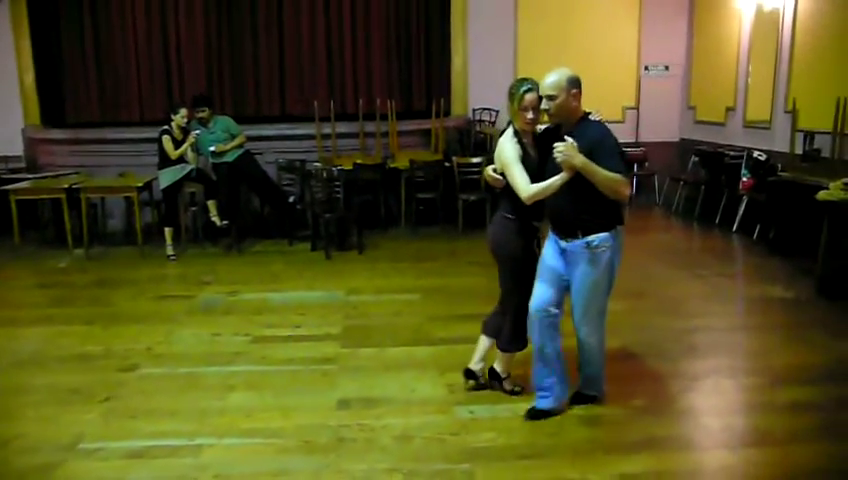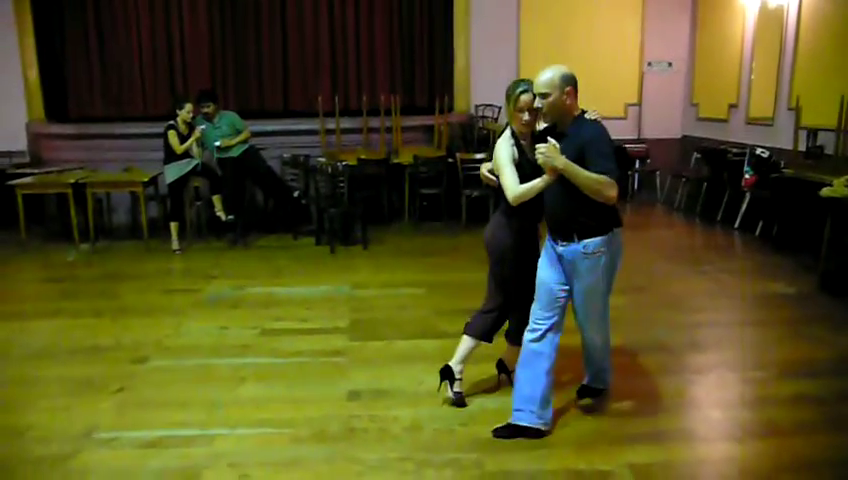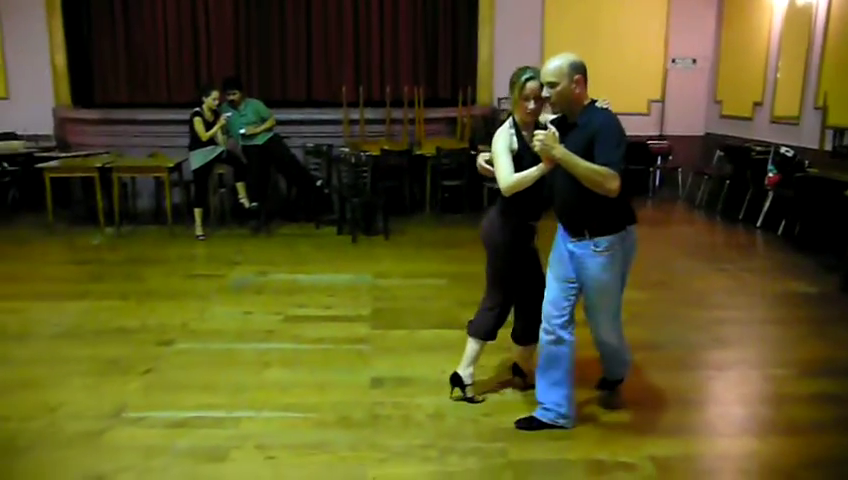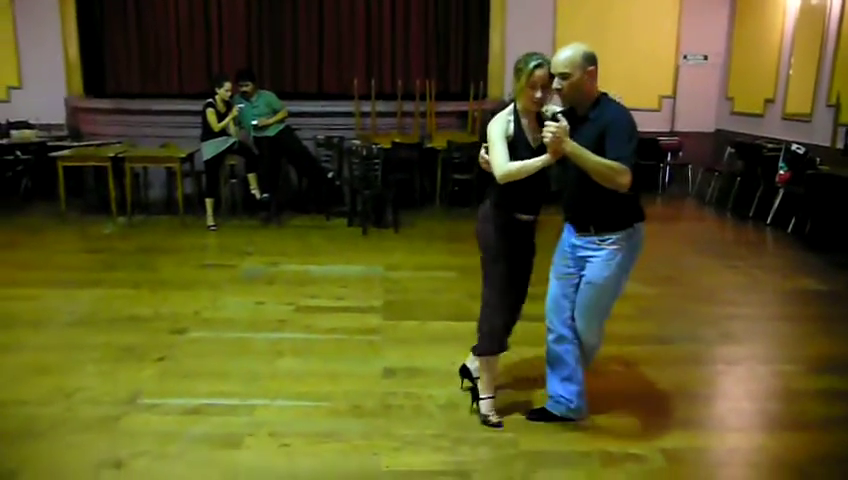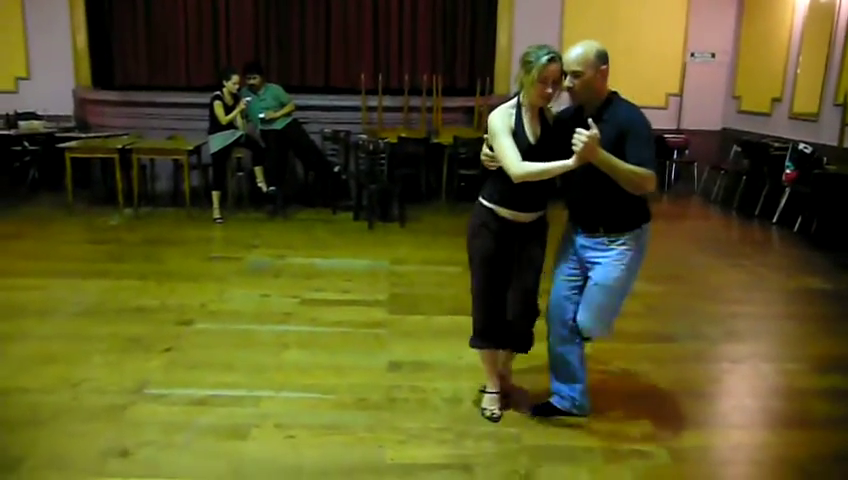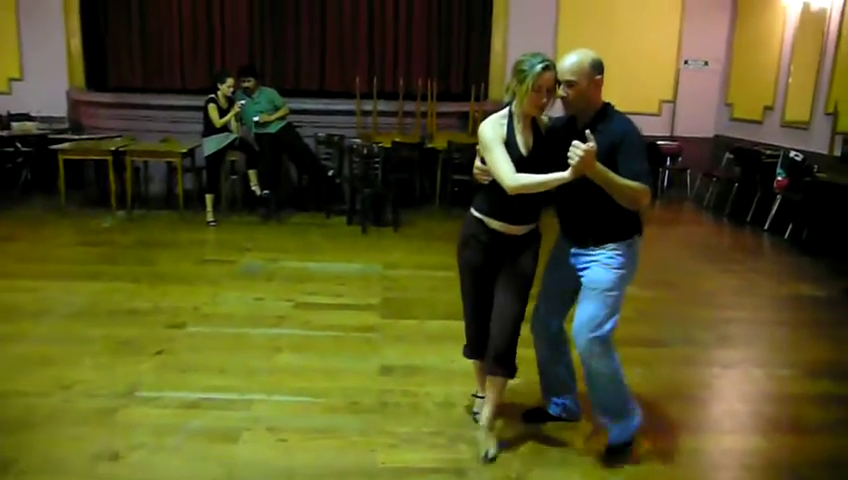
dt=0.3s
person 1, frame 1
left shoulder: (597, 136)
right shoulder: (547, 135)
left elbow: (622, 190)
left wrist: (579, 162)
left hip: (594, 241)
right hip: (557, 239)
left knee: (586, 322)
right knee: (541, 310)
left ankle: (591, 387)
right ankle: (551, 394)
person 1, frame 2
left shoulder: (593, 134)
right shoulder: (547, 134)
left elbow: (610, 192)
left wrist: (562, 163)
left hip: (593, 244)
right hip: (555, 243)
left knee: (591, 322)
right knee: (541, 324)
left ankle: (598, 380)
right ankle: (531, 416)
person 1, frame 3
left shoulder: (604, 124)
right shoulder: (558, 126)
left elbow: (611, 185)
right elbow: (538, 165)
left wrist: (559, 153)
left hip: (606, 240)
right hip: (567, 237)
left knee: (603, 321)
right knee: (554, 321)
left ankle: (617, 370)
right ankle: (554, 410)
person 1, frame 4
left shoulder: (615, 118)
right shoulder: (563, 119)
left elbow: (622, 180)
left wrist: (568, 147)
right wrist: (495, 159)
left hip: (611, 238)
right hip: (573, 232)
left knee: (585, 323)
right knee: (558, 319)
left ankle: (569, 382)
right ankle: (565, 402)
person 1, frame 5
left shoulder: (629, 119)
right shoulder: (566, 119)
left elbow: (647, 184)
left wrist: (598, 155)
right wrist: (497, 157)
left hip: (619, 239)
right hip: (577, 231)
left knee: (590, 323)
right knee: (559, 314)
left ankle: (591, 337)
right ankle: (569, 397)
person 1, frame 6
left shoulder: (622, 131)
right shoulder: (558, 128)
left elbow: (641, 200)
left wrist: (593, 168)
right wrist: (489, 167)
left hip: (610, 250)
right hip: (569, 242)
left knee: (590, 339)
right knee: (544, 324)
left ankle: (624, 424)
right ankle: (561, 404)
person 2, frame 1
left shoulder: (537, 137)
right shoulder: (509, 145)
right elbow: (528, 193)
right wrist: (566, 174)
left hip: (519, 229)
right hip: (512, 231)
left knee: (512, 302)
right knee: (519, 304)
left ankle: (477, 366)
right ankle: (501, 372)
person 2, frame 2
left shoulder: (537, 137)
right shoulder: (506, 146)
right elbow: (514, 194)
right wrist: (550, 175)
left hip: (517, 230)
right hip: (511, 232)
left knee: (498, 303)
right knee: (524, 301)
left ankle: (455, 366)
right ankle: (511, 364)
person 2, frame 3
left shoulder: (543, 128)
right shoulder: (505, 136)
right elbow: (508, 185)
right wrist: (545, 166)
left hip: (512, 227)
right hip: (508, 228)
left knee: (498, 299)
right knee: (532, 299)
left ankle: (464, 372)
right ankle: (523, 364)
person 2, frame 4
left shoulder: (549, 119)
right shoulder: (501, 123)
right elbow: (502, 172)
right wrist: (548, 157)
left hip: (523, 223)
right hip: (499, 222)
left knee: (507, 300)
right knee: (500, 301)
left ankle: (474, 365)
right ankle: (485, 389)
person 2, frame 5
left shoulder: (553, 117)
right shoulder: (501, 117)
right elbow: (517, 171)
right wrist: (572, 163)
left hip: (532, 227)
right hip: (491, 222)
left knee: (522, 309)
right knee: (488, 306)
left ankle: (504, 366)
right ankle: (492, 385)
person 2, frame 6
left shoulder: (547, 128)
right shoulder: (492, 127)
right elbow: (511, 183)
right wrist: (569, 174)
left hip: (523, 241)
right hip: (482, 234)
left knee: (505, 328)
right knee: (478, 320)
left ankle: (488, 416)
right ankle: (481, 390)
person 3, frame 1
left shoulder: (185, 130)
right shoulder: (165, 132)
left elbow: (190, 157)
right elbow: (173, 155)
right wrist: (188, 143)
left hip: (183, 166)
right hip: (168, 171)
left knee: (209, 181)
right knee: (171, 207)
left ankle: (214, 216)
right ankle: (169, 245)
person 3, frame 2
left shoulder: (190, 125)
right shoulder: (171, 128)
right elbow: (178, 150)
right wrist: (193, 138)
left hip: (189, 161)
right hip: (174, 166)
left knee: (214, 176)
right knee: (176, 202)
left ankle: (219, 211)
right ankle: (174, 240)
person 3, frame 3
left shoulder: (216, 113)
right shoulder: (197, 114)
right elbow: (204, 137)
left wrist: (224, 147)
right wrist: (219, 125)
left hip: (214, 148)
right hip: (199, 153)
left knee: (239, 163)
right knee: (201, 188)
left ankle: (243, 198)
right ankle: (198, 226)
person 3, frame 4
left shoulder: (228, 104)
right shoulder: (209, 106)
right elbow: (216, 128)
left wrist: (236, 138)
right wrist: (231, 116)
left hip: (225, 139)
right hip: (211, 143)
left knee: (251, 154)
right knee: (212, 179)
left ankle: (254, 188)
right ankle: (209, 216)
person 3, frame 5
left shoulder: (236, 97)
right shoulder: (217, 98)
right elbow: (223, 120)
left wrist: (243, 132)
right wrist: (239, 109)
left hip: (233, 132)
right hip: (218, 136)
left knee: (258, 147)
right knee: (219, 172)
left ankle: (260, 181)
right ankle: (216, 209)
person 3, frame 6
left shoulder: (230, 100)
right shoulder: (211, 101)
right elbow: (218, 123)
left wrist: (237, 136)
right wrist: (233, 112)
left hip: (227, 135)
right hip: (212, 139)
left knee: (251, 150)
right knee: (213, 175)
left ankle: (254, 184)
right ankle: (209, 212)
person 4, frame 1
left shoulder: (224, 121)
right shoulder: (193, 127)
left elbow: (242, 137)
left wrist: (227, 147)
left hip: (239, 156)
right hip: (220, 164)
left knee: (262, 181)
right knee: (228, 198)
left ankle: (286, 207)
right ankle: (235, 231)
person 4, frame 2
left shoulder: (229, 116)
right shoulder: (199, 122)
left elbow: (247, 132)
left wrist: (232, 142)
left hip: (244, 151)
right hip: (226, 159)
left knee: (267, 176)
right knee: (233, 192)
left ankle: (291, 202)
right ankle: (240, 227)
person 4, frame 3
left shoulder: (254, 104)
right shoulder: (225, 110)
left elbow: (272, 120)
left wrist: (257, 129)
left hip: (268, 139)
right hip: (250, 147)
left knee: (290, 163)
right knee: (258, 178)
left ankle: (314, 191)
right ankle: (262, 214)
person 4, frame 4
left shoulder: (267, 96)
right shoulder: (237, 101)
left elbow: (284, 112)
left wrist: (269, 121)
left hip: (280, 130)
right hip: (262, 138)
left knee: (301, 155)
right knee: (269, 169)
left ankle: (324, 182)
right ankle: (273, 203)
person 4, frame 5
left shoulder: (274, 89)
right shoulder: (244, 94)
left elbow: (291, 105)
left wrist: (276, 114)
left hip: (287, 123)
right hip: (268, 131)
left knee: (307, 148)
right knee: (276, 160)
left ankle: (330, 175)
right ankle: (278, 196)
person 4, frame 6
left shoulder: (269, 93)
right shoulder: (239, 97)
left elbow: (286, 109)
left wrist: (271, 117)
left hip: (281, 127)
right hip: (263, 134)
left knee: (302, 151)
right knee: (269, 163)
left ankle: (324, 178)
right ankle: (272, 197)
